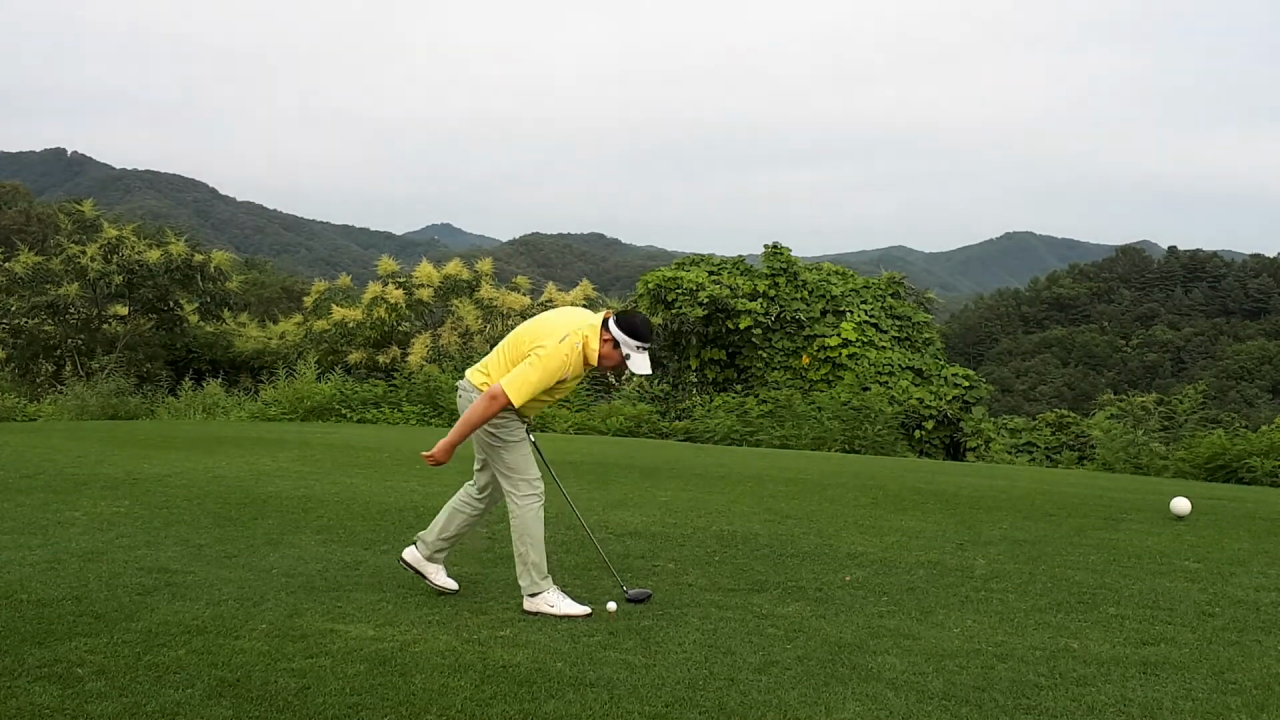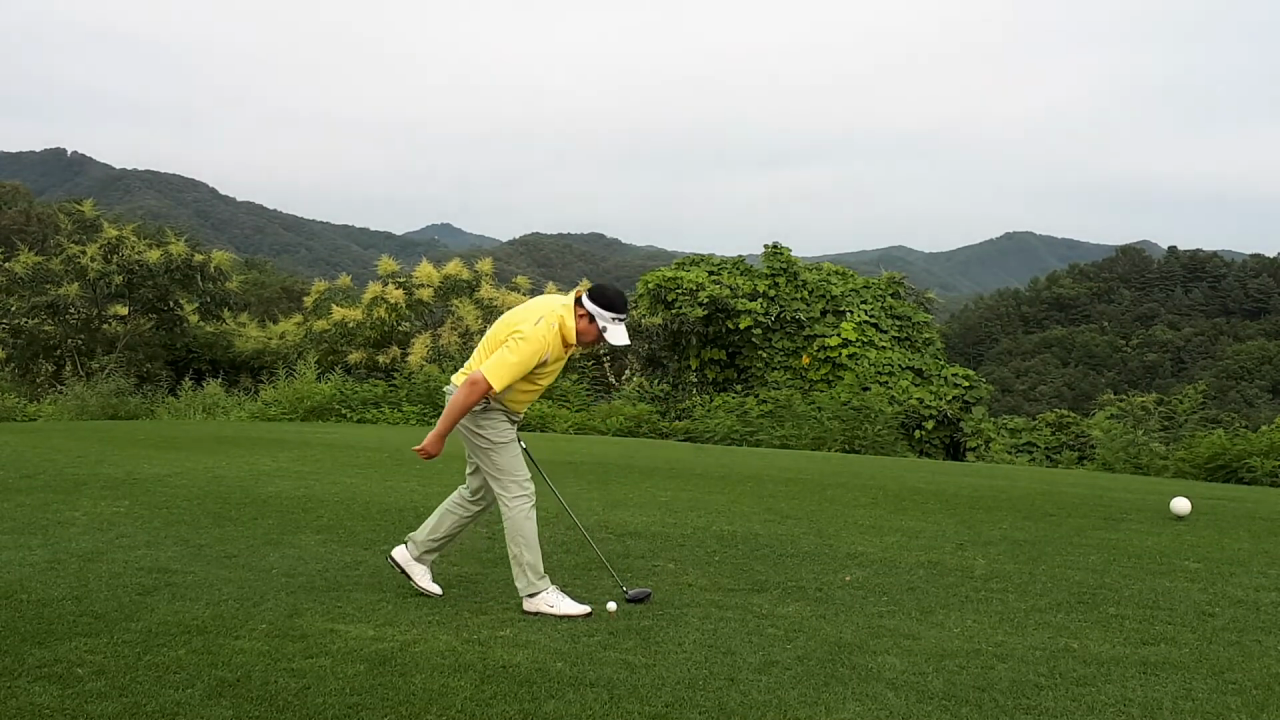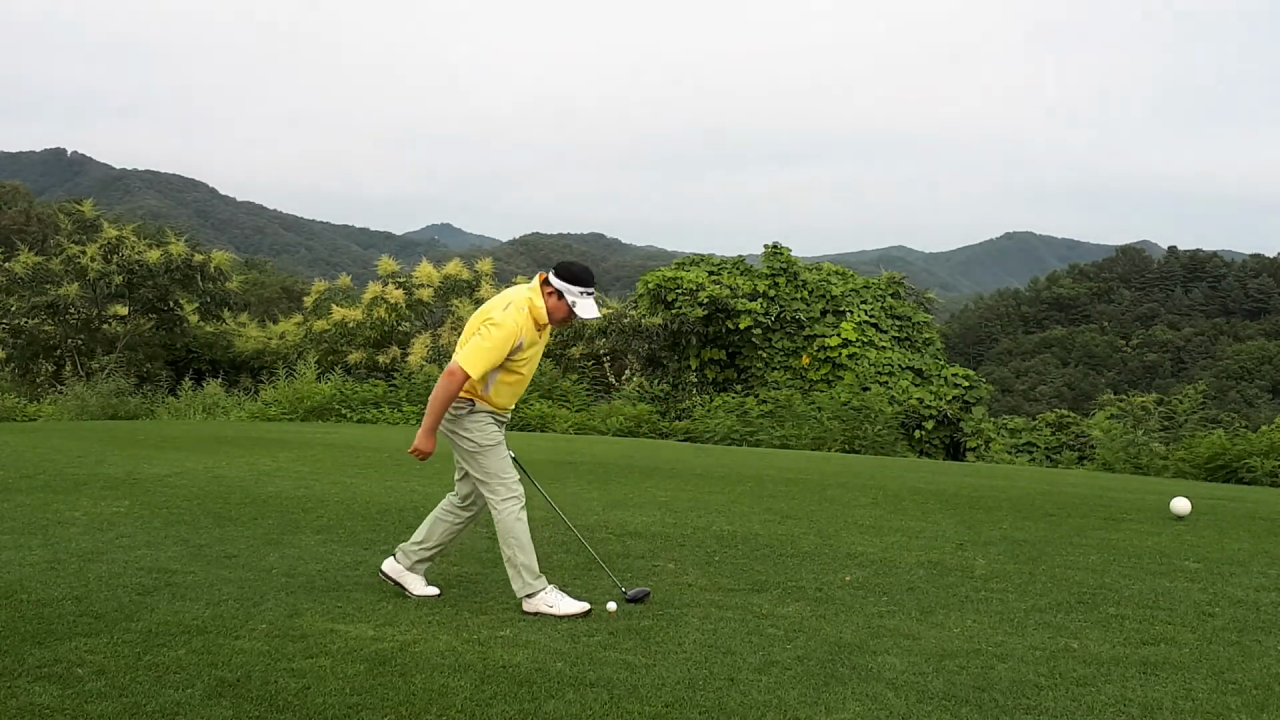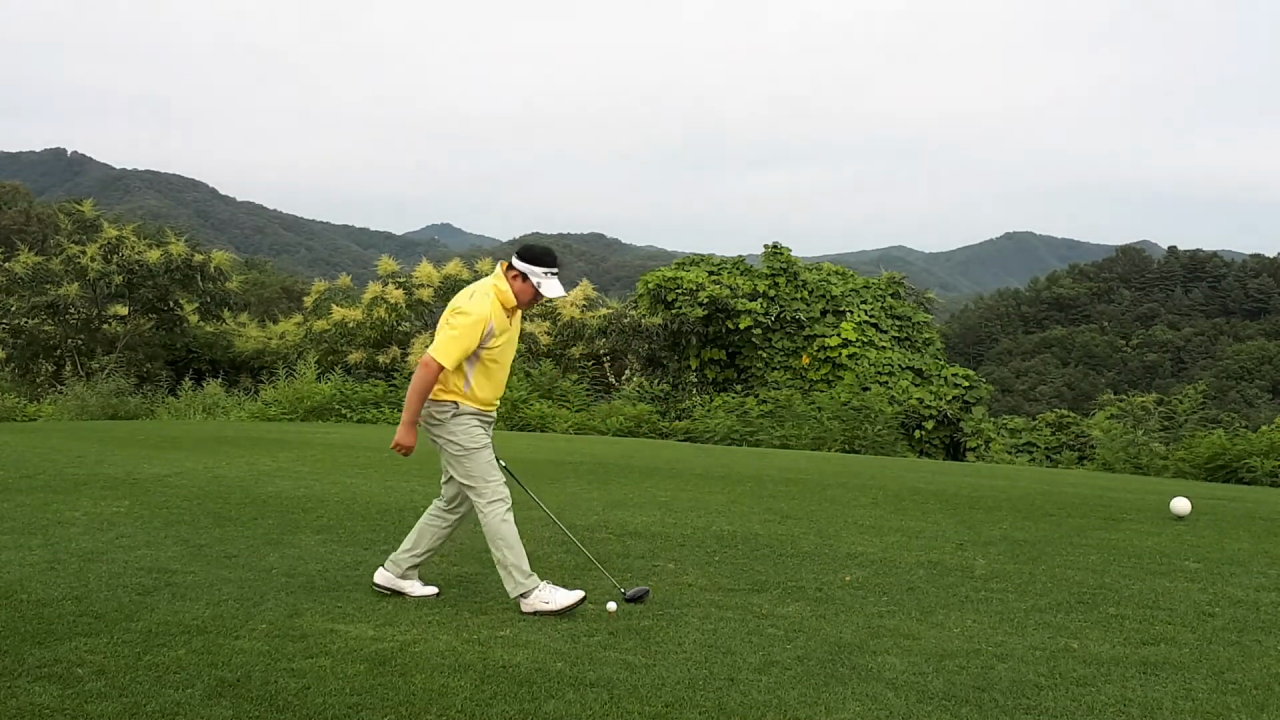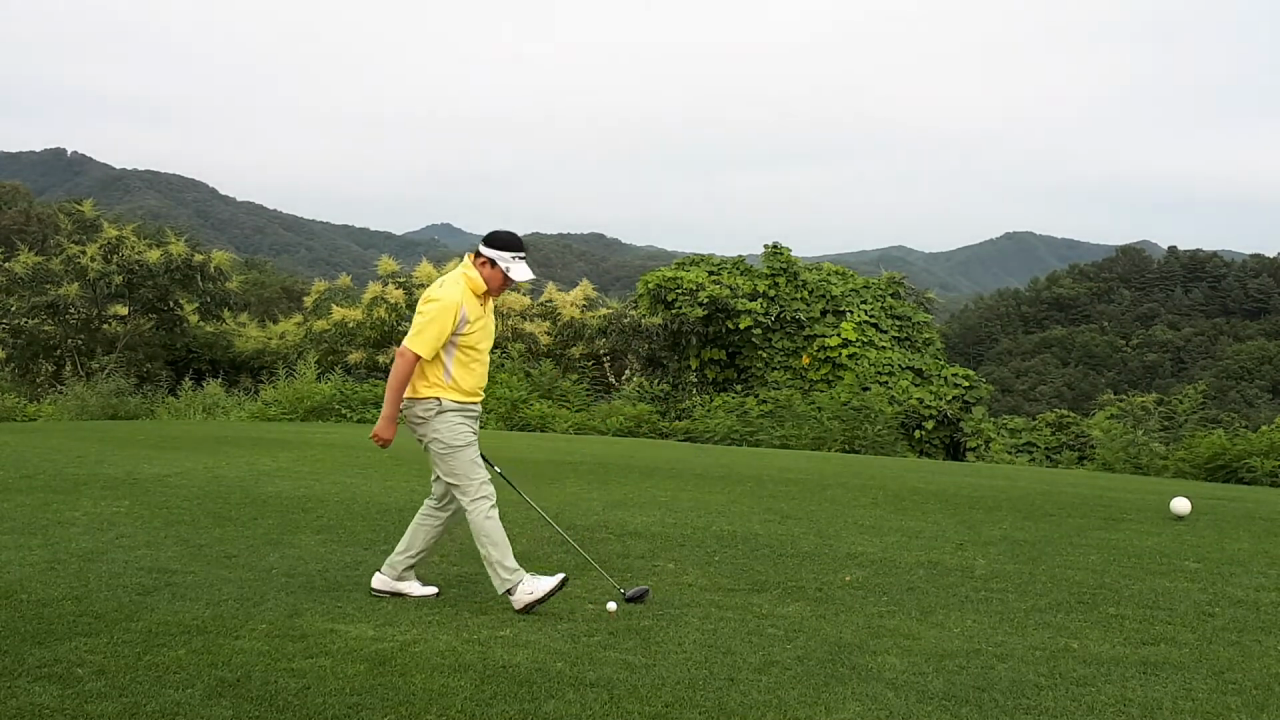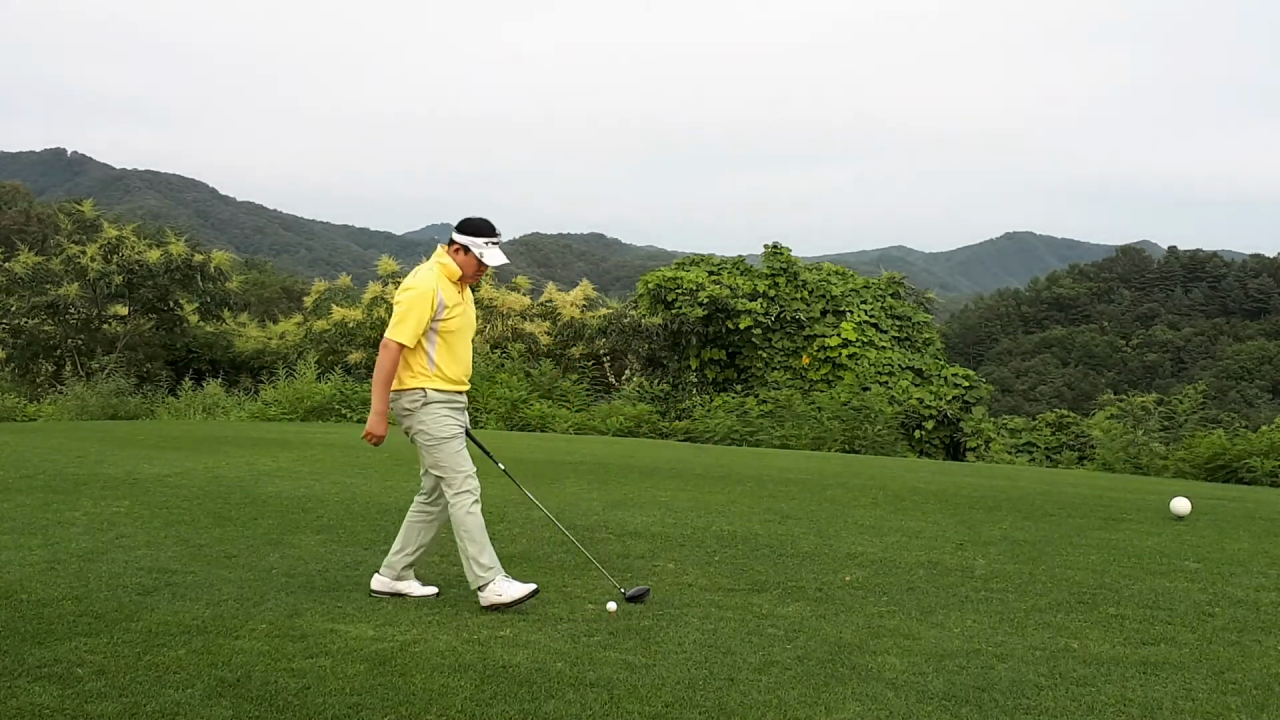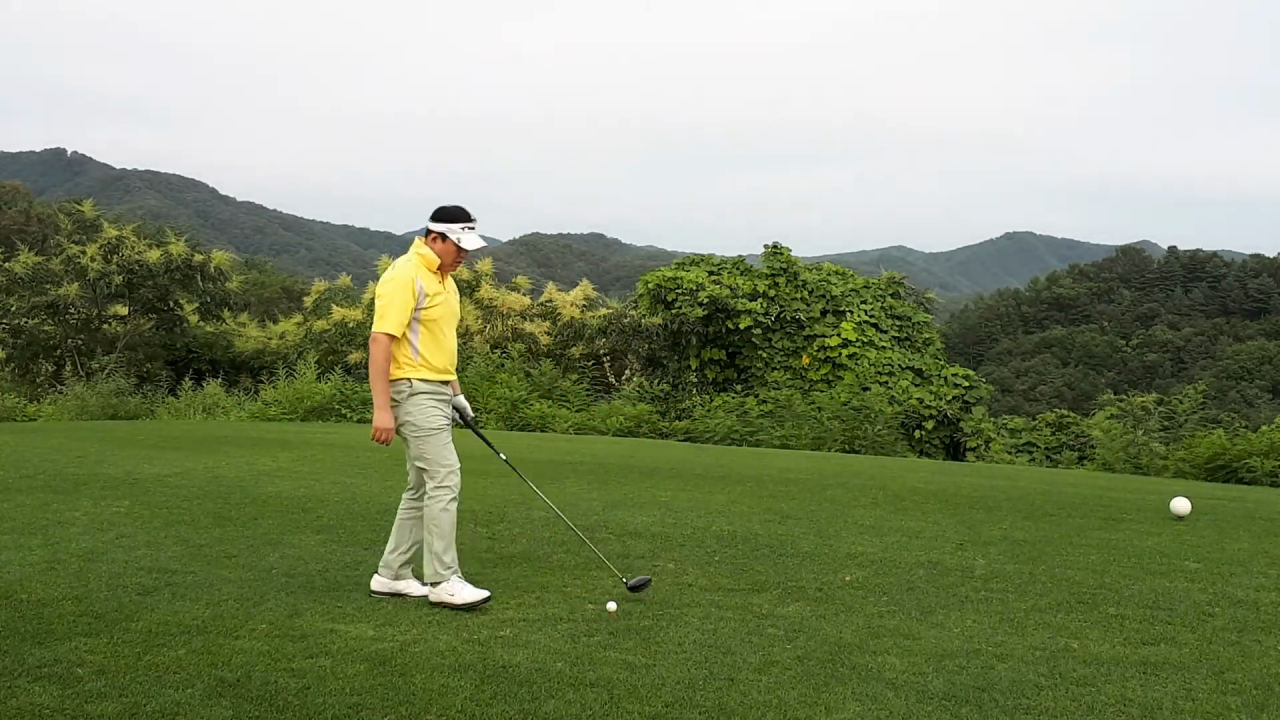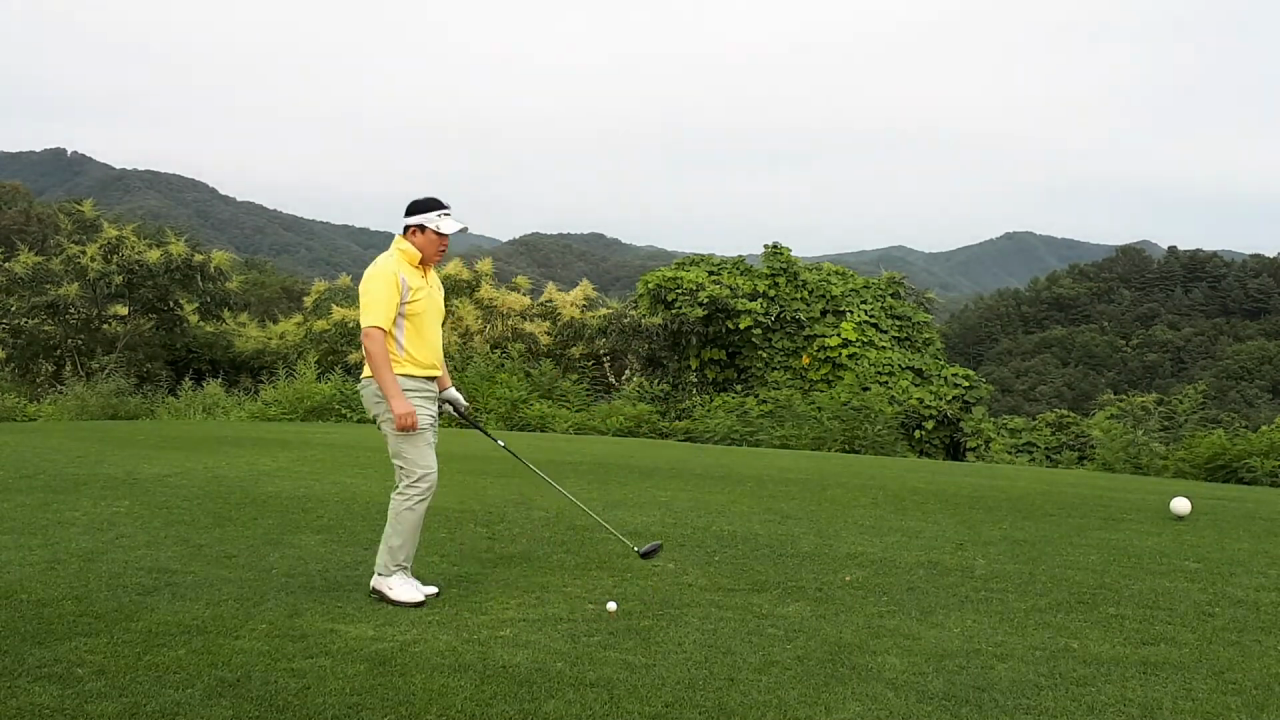
dt=0.1s
person 1, frame 1
left shoulder: (591, 322)
right shoulder: (561, 353)
left elbow: (536, 330)
right elbow: (494, 399)
right wrist: (448, 445)
left hip: (504, 396)
right hip: (485, 398)
left knee: (485, 488)
right knee: (526, 490)
left ankle: (426, 552)
right ankle: (538, 592)
person 1, frame 2
left shoulder: (563, 314)
right shoulder: (539, 335)
right elbow: (476, 383)
right wrist: (437, 436)
left hip: (495, 405)
right hip: (477, 406)
left knee: (479, 492)
right knee: (518, 494)
left ankle: (414, 551)
right ankle: (538, 593)
person 1, frame 3
left shoulder: (539, 304)
right shoulder: (511, 321)
right elbow: (454, 374)
right wrist: (427, 432)
left hip: (483, 409)
right hip: (466, 408)
left knee: (469, 499)
right knee: (507, 496)
left ankle: (405, 563)
right ankle: (535, 592)
person 1, frame 4
left shoulder: (507, 305)
right shoulder: (479, 309)
right elbow: (429, 367)
right wrist: (408, 426)
left hip: (472, 413)
right hip: (453, 413)
left knee: (457, 500)
right knee: (493, 498)
left ankle: (397, 572)
right ankle: (532, 591)
person 1, frame 5
left shoulder: (482, 294)
right shoulder: (450, 297)
right elbow: (406, 356)
right wrist: (387, 418)
left hip: (459, 408)
right hip: (437, 410)
left knee: (447, 499)
right knee: (478, 496)
left ankle: (394, 574)
right ankle: (517, 585)
person 1, frame 6
left shoulder: (459, 286)
right shoulder: (424, 285)
right elbow: (390, 349)
left wrist: (459, 398)
right wrist: (378, 413)
left hip: (447, 401)
right hip: (424, 402)
left knee: (436, 494)
right knee: (463, 487)
left ankle: (393, 575)
right ankle: (489, 583)
person 1, frame 7
left shoulder: (443, 277)
right shoulder: (405, 276)
right elbow: (380, 343)
left wrist: (455, 391)
right wrist: (381, 408)
left hip: (435, 393)
right hip: (412, 394)
left knee: (424, 488)
right knee: (444, 480)
left ankle: (392, 574)
right ankle: (443, 580)
person 1, frame 8
left shoulder: (427, 274)
right shoulder: (387, 271)
right elbow: (373, 337)
left wrist: (446, 384)
right wrist: (395, 397)
left hip: (422, 392)
right hip: (398, 392)
left knee: (417, 481)
right knee: (417, 478)
left ankle: (393, 572)
right ankle: (391, 570)
